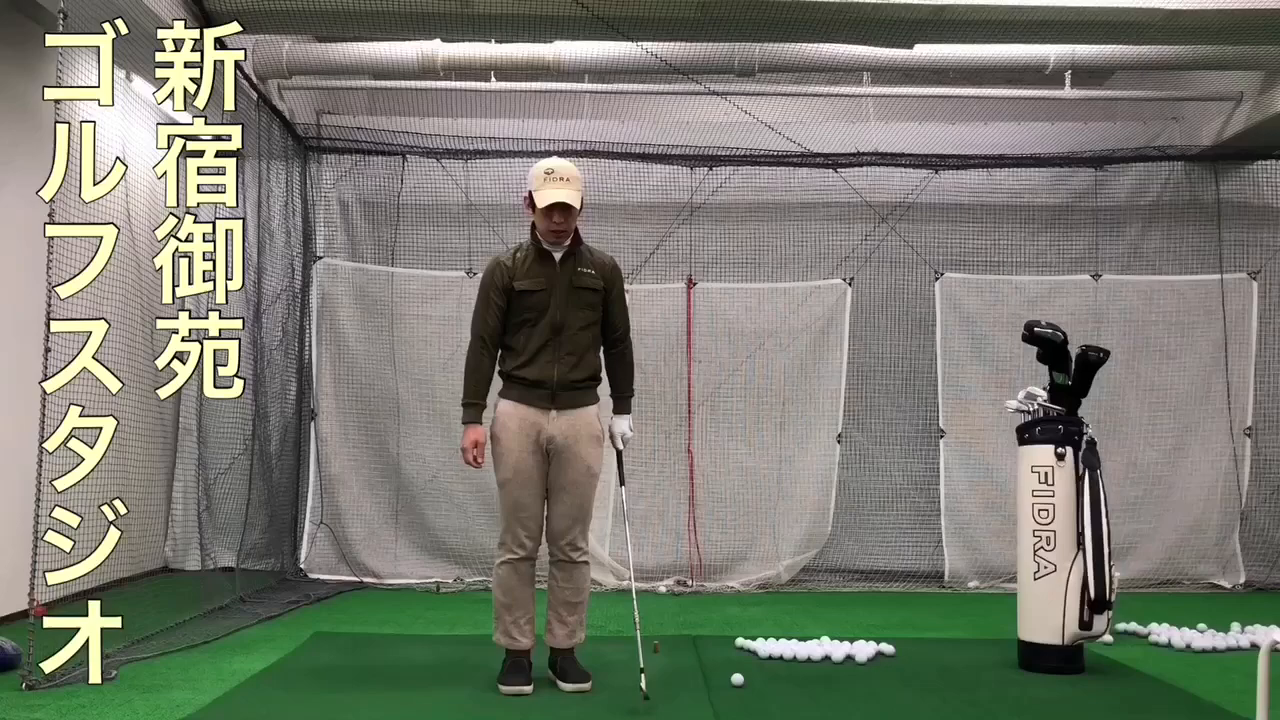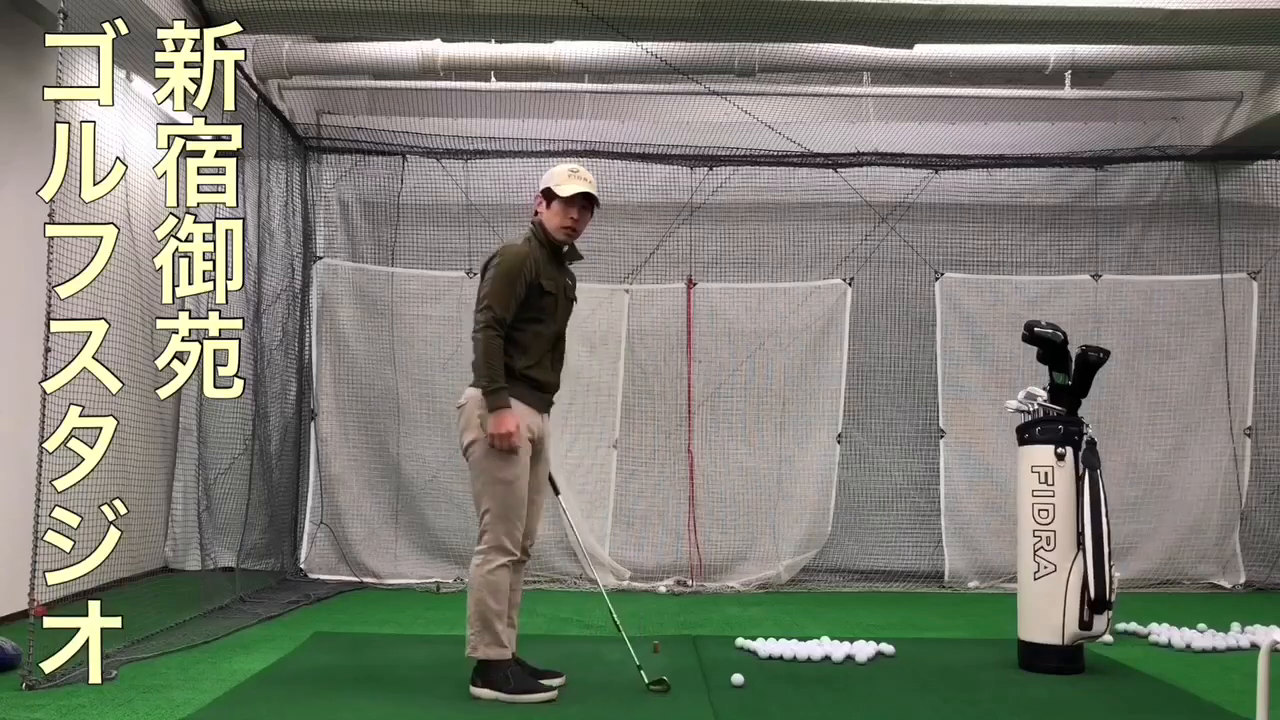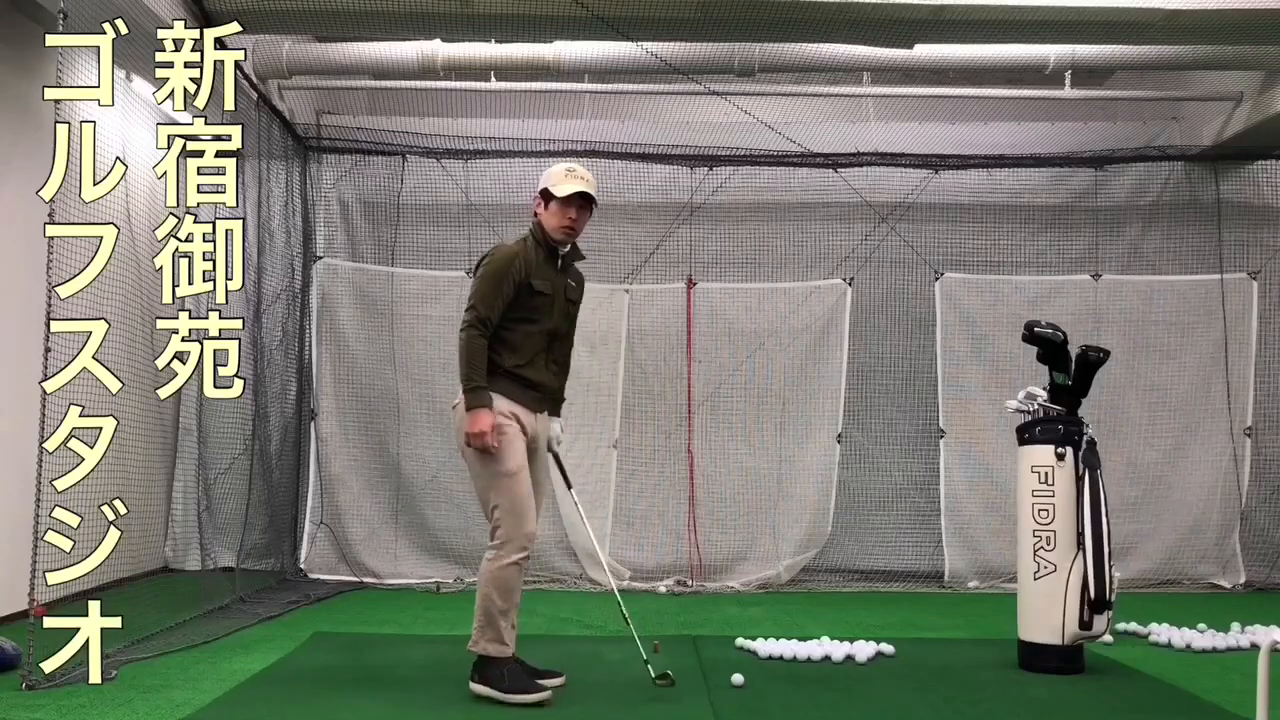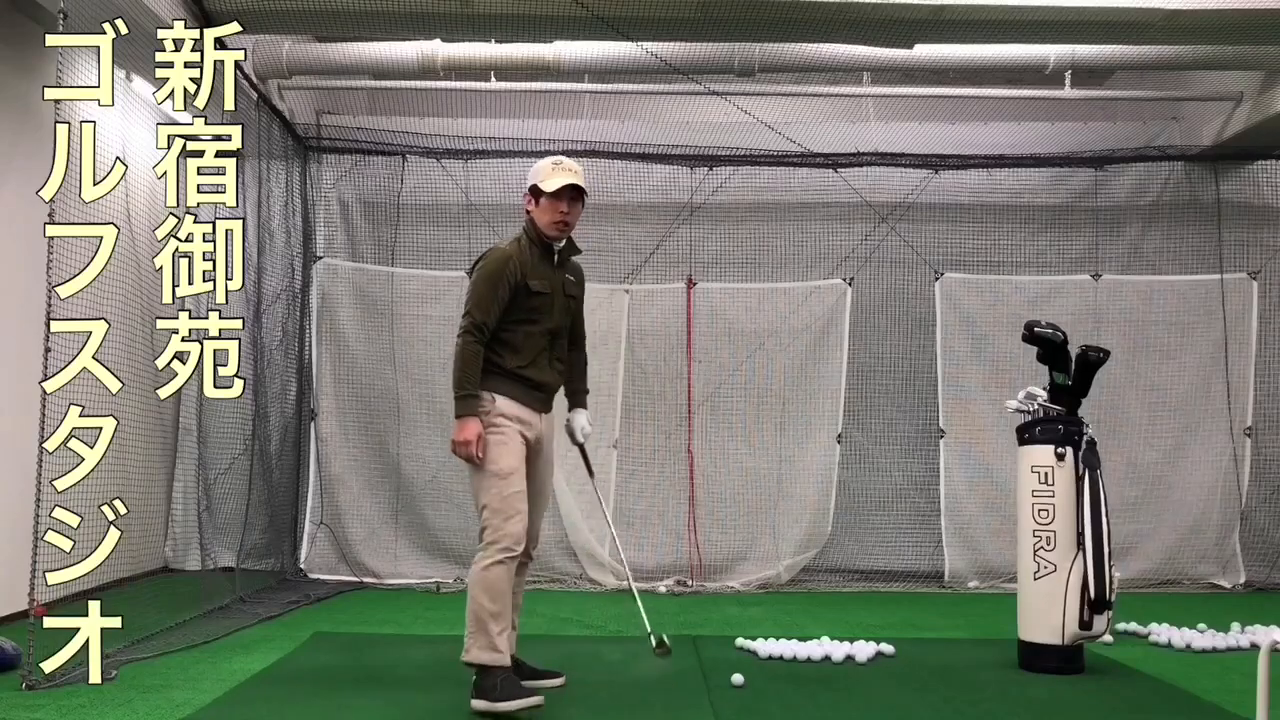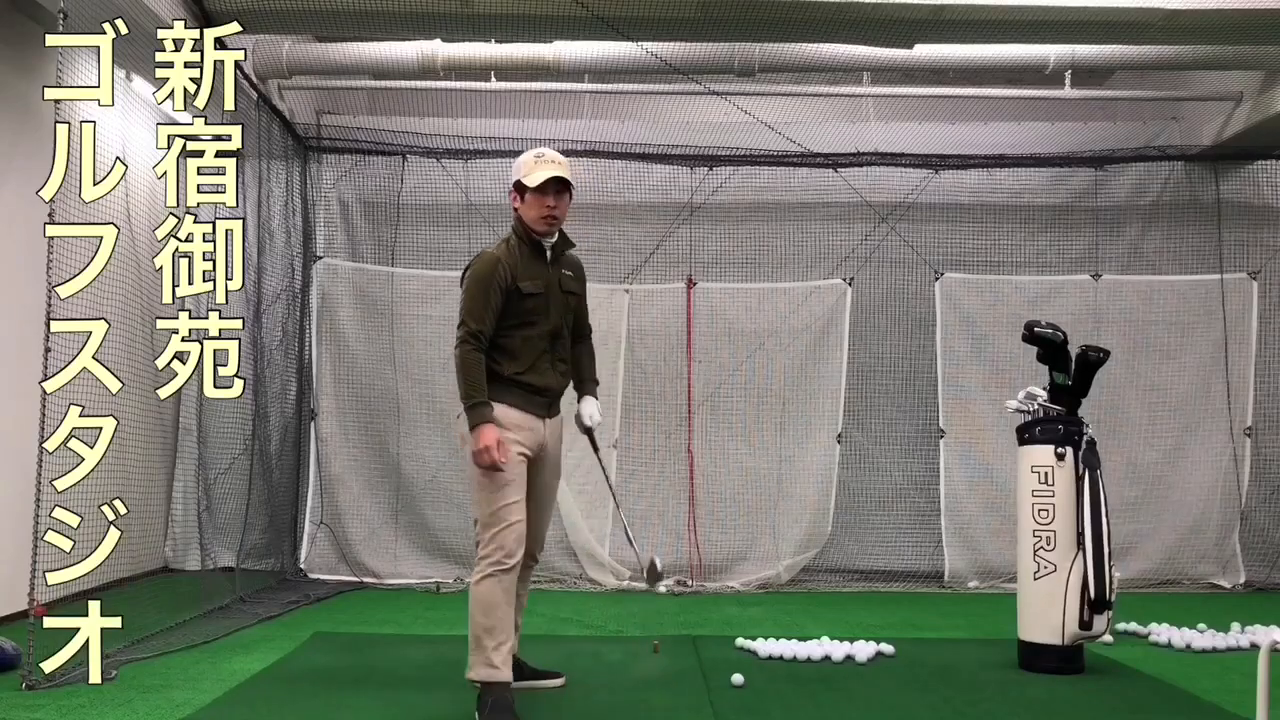
dt=0.2s
person 1, frame 1
left shoulder: (603, 269)
right shoulder: (505, 269)
left elbow: (617, 343)
right elbow: (483, 345)
left wrist: (622, 409)
right wrist: (472, 417)
left hip: (580, 416)
right hip: (519, 413)
left knee: (571, 543)
right knee: (518, 542)
person 1, frame 2
left shoulder: (566, 273)
right shoulder: (515, 258)
right elbow: (487, 332)
right wrist: (498, 407)
left hip: (534, 415)
right hip: (499, 409)
left knee: (518, 542)
right knee: (500, 541)
left ankle: (504, 656)
person 1, frame 3
left shoulder: (572, 275)
right shoulder: (509, 258)
right elbow: (474, 330)
left wrist: (553, 414)
right wrist: (477, 405)
left hip: (532, 413)
right hip: (494, 407)
left knee: (521, 539)
right knee: (514, 535)
person 1, frame 4
left shoulder: (572, 271)
right shoulder: (503, 260)
right elbow: (471, 337)
left wrist: (578, 404)
right wrist: (466, 412)
left hip: (539, 414)
right hip: (496, 408)
left knee: (523, 545)
right knee: (503, 538)
left ankle: (500, 655)
person 1, frame 5
left shoulder: (572, 266)
right shoulder: (493, 263)
right elbow: (469, 345)
left wrist: (588, 393)
right wrist: (482, 422)
left hip: (548, 420)
right hip: (498, 417)
left knee: (528, 550)
left ankle: (505, 656)
